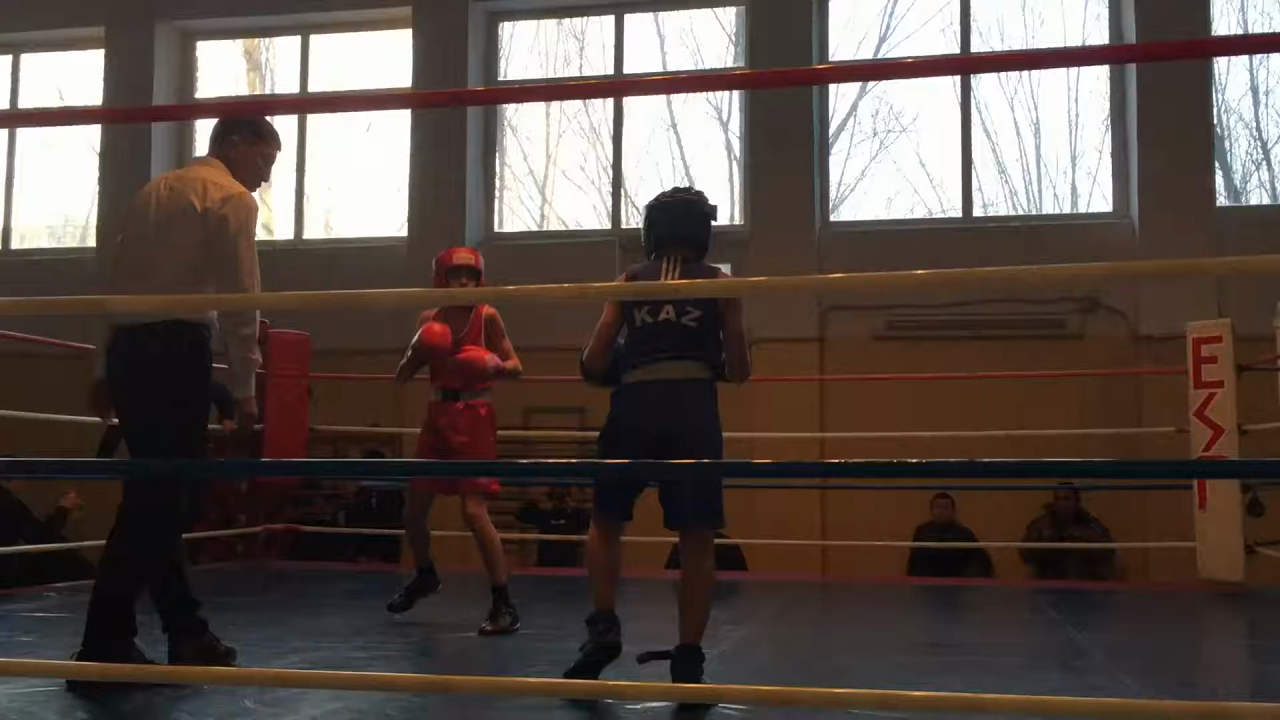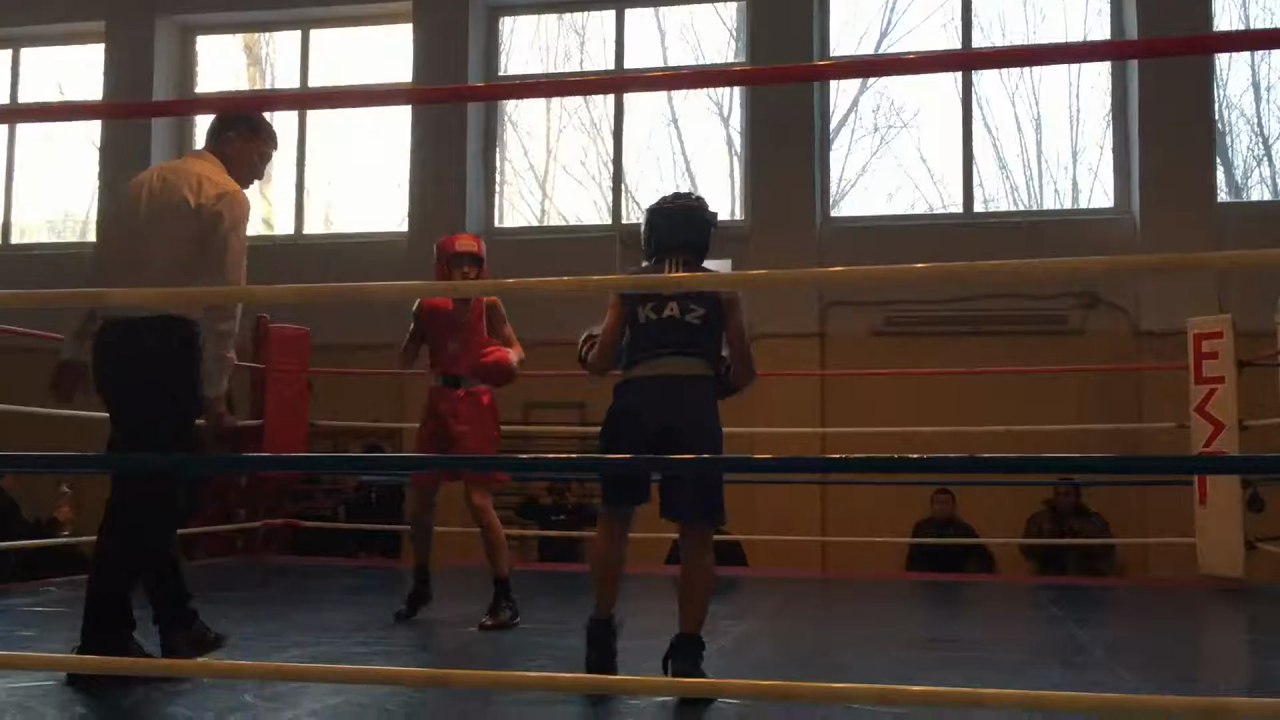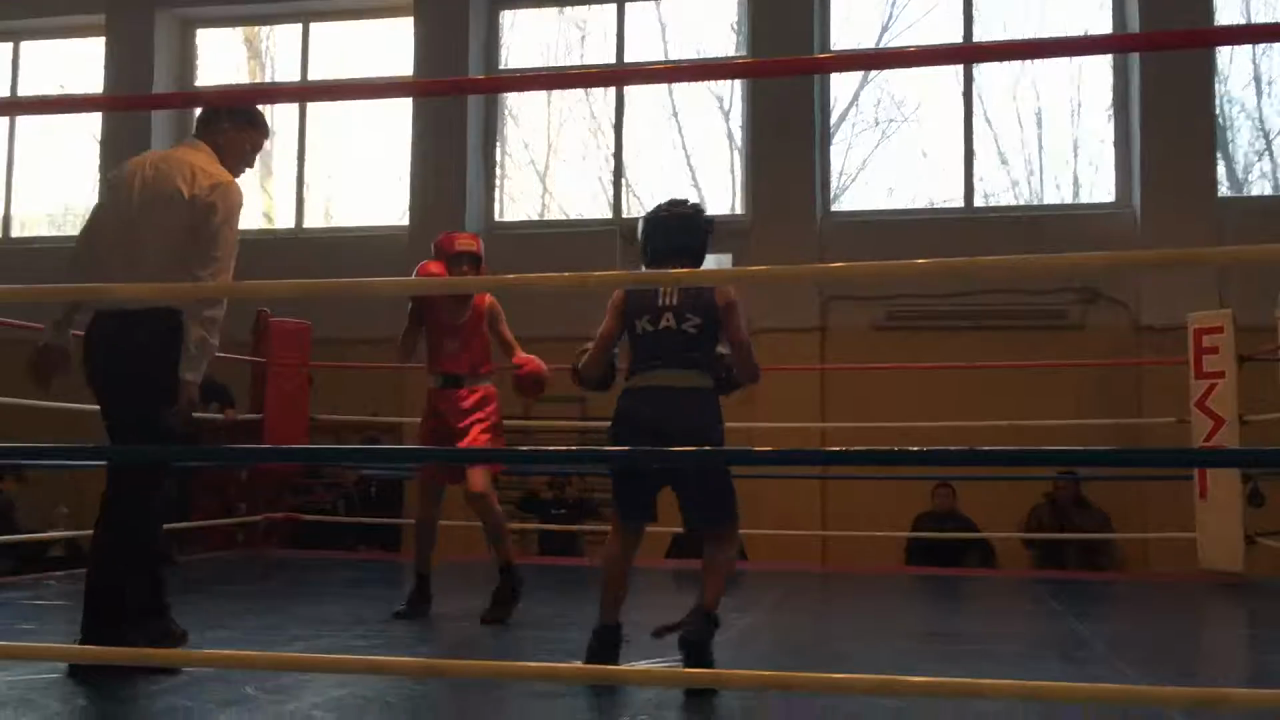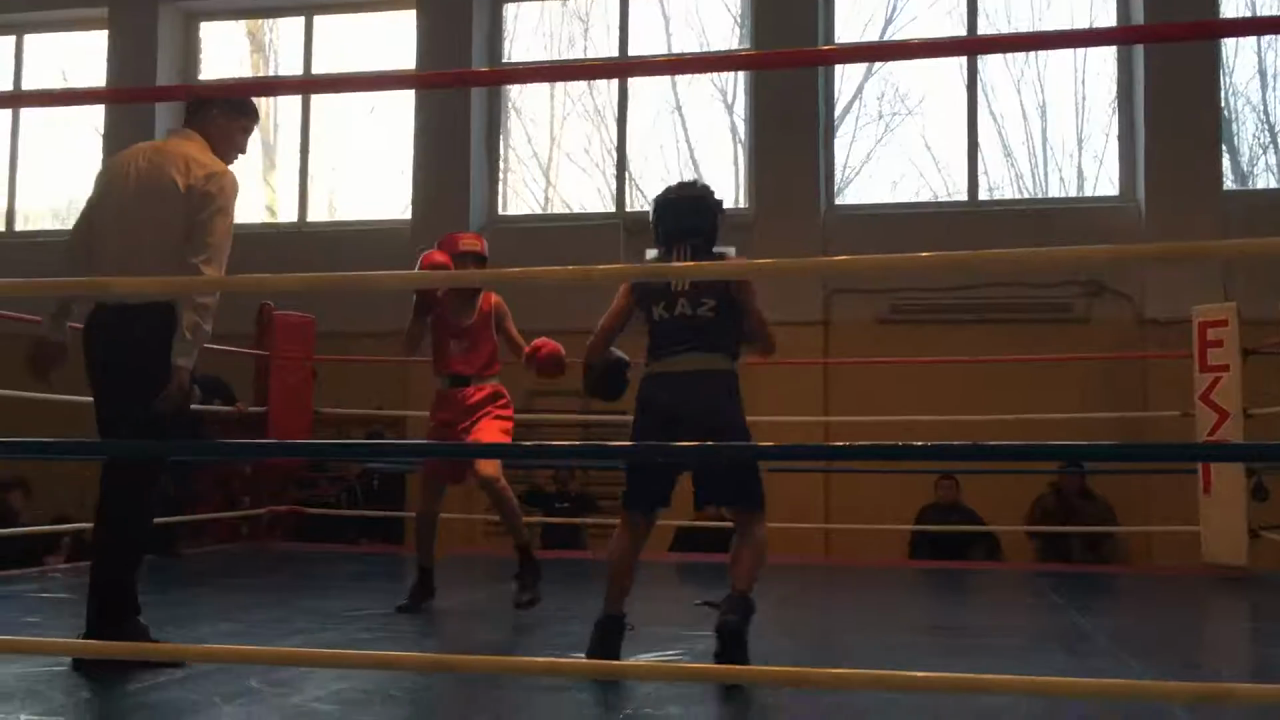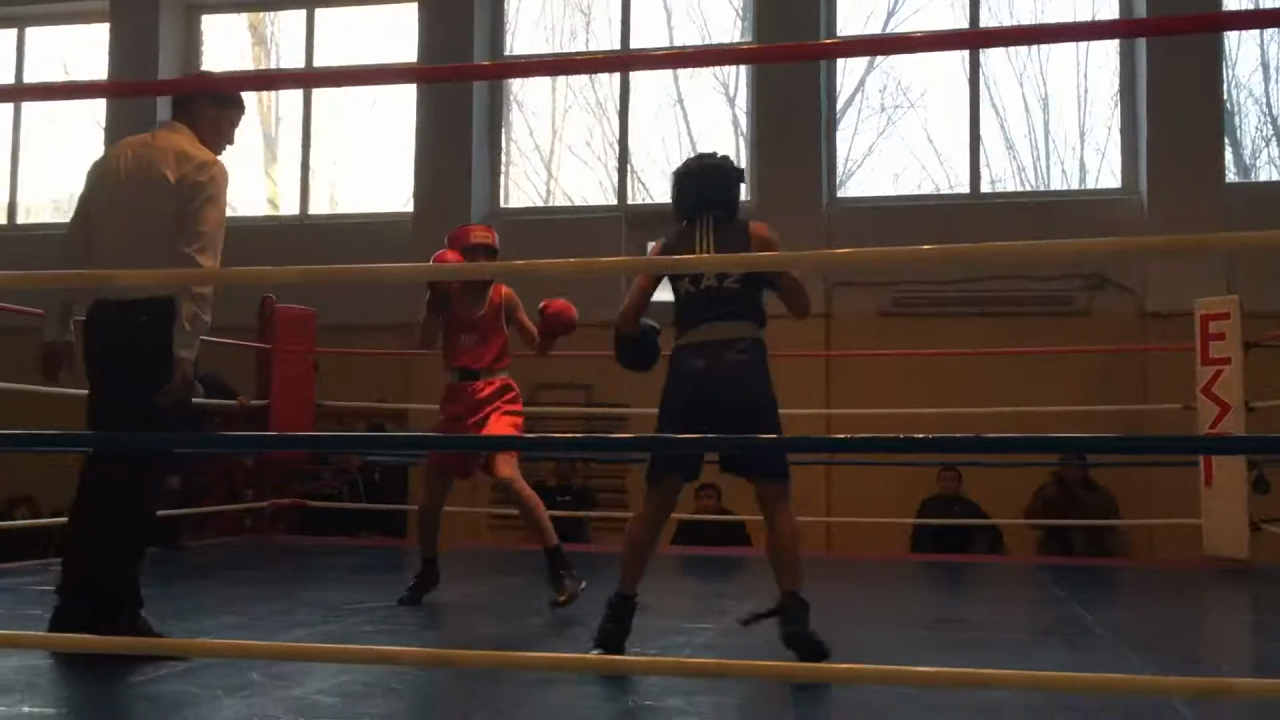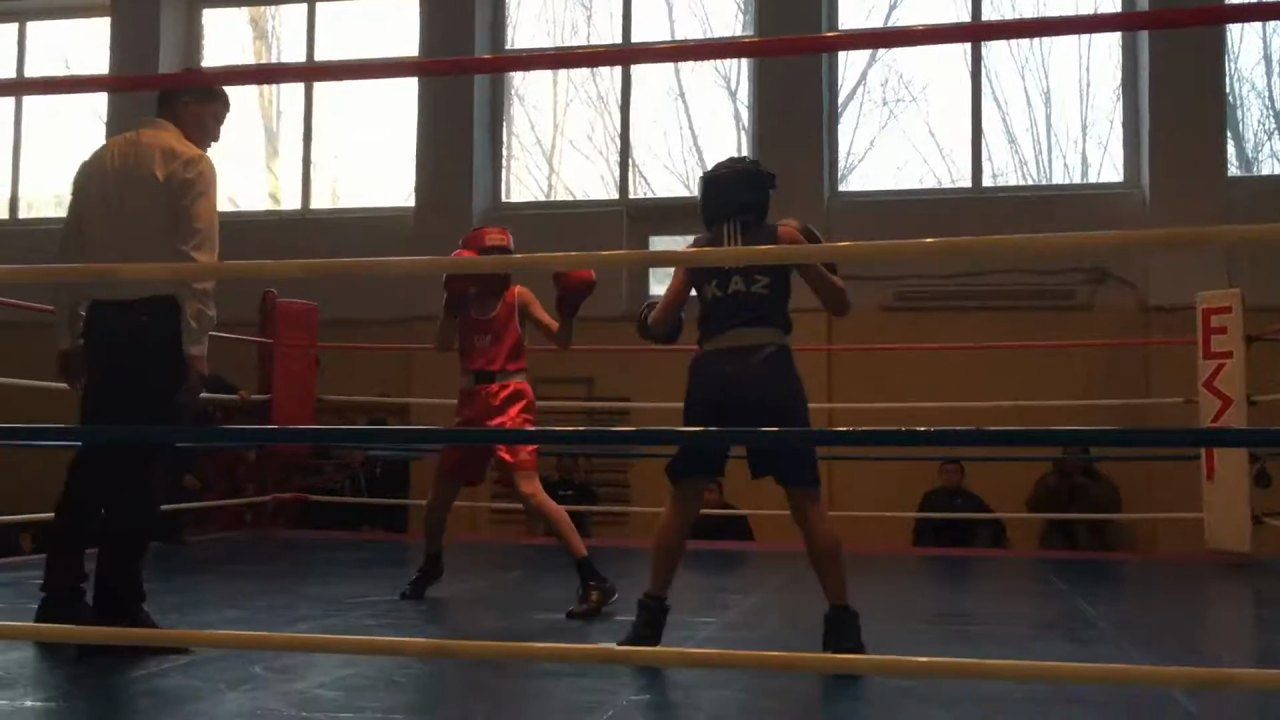
dt=0.1s
person 1, frame 1
left shoulder: (153, 191)
right shoulder: (232, 199)
left elbow: (117, 283)
right elbow: (239, 303)
left wrist: (106, 368)
right wrist: (245, 390)
left hip: (128, 349)
right hip: (175, 349)
left knee: (156, 492)
right knee: (155, 497)
left ankle: (187, 631)
right ankle: (106, 647)
person 1, frame 2
left shoulder: (144, 181)
right shoulder: (224, 195)
left elbow: (99, 270)
right elbow: (221, 299)
left wrist: (75, 349)
right wrist: (216, 387)
left hip: (114, 342)
right hip: (165, 344)
left knee: (147, 487)
right knee: (146, 491)
left ankle: (177, 622)
right ankle: (103, 641)
person 1, frame 3
left shoulder: (132, 171)
right shoulder: (218, 186)
left elbow: (83, 259)
right elbow: (207, 289)
left wrist: (58, 335)
right wrist: (191, 374)
left hip: (107, 333)
right hip: (155, 337)
left knee: (132, 478)
right knee: (140, 483)
left ankle: (144, 614)
right ankle: (107, 634)
person 1, frame 4
left shoulder: (123, 162)
right shoulder: (213, 176)
left elbow: (77, 252)
right elbow: (202, 276)
left wrist: (55, 329)
right wrist: (184, 359)
left hip: (106, 327)
right hip: (154, 331)
left knee: (124, 471)
right knee: (137, 476)
left ankle: (113, 616)
right ankle: (110, 628)
person 1, frame 5
left shoulder: (112, 159)
right shoulder: (201, 166)
left elbow: (74, 251)
right elbow: (197, 265)
left wrist: (58, 329)
right wrist: (186, 350)
left hip: (104, 322)
right hip: (154, 323)
left knee: (107, 462)
right knee: (140, 472)
left ankle: (78, 606)
right ankle: (113, 619)
person 1, frame 6
left shoulder: (100, 159)
right shoulder: (189, 163)
left elbow: (70, 254)
right elbow: (196, 262)
left wrist: (70, 335)
right wrist: (196, 346)
left hip: (103, 323)
right hip: (155, 322)
left knee: (95, 460)
right knee: (142, 469)
left ankle: (60, 599)
right ankle: (117, 613)
person 2, frame 1
left shoulder: (628, 282)
right shoulder: (719, 285)
left elbow: (594, 364)
right elbow: (738, 369)
left wrist: (592, 362)
left hip: (633, 406)
right hip: (691, 409)
left knee: (606, 525)
right knee: (697, 540)
left ankle: (603, 626)
right ankle: (687, 662)
person 2, frame 2
left shoulder: (631, 284)
right shoulder: (721, 287)
left elbow: (601, 361)
right elbow: (744, 373)
left wrist: (587, 353)
right wrist: (719, 381)
left hip: (634, 402)
right hip: (691, 404)
left knee: (614, 521)
right knee: (696, 537)
left ankle: (602, 632)
right ankle: (687, 653)
person 2, frame 3
left shoulder: (628, 292)
right shoulder: (718, 293)
left elbow: (589, 368)
right elbow: (748, 371)
left wrist: (588, 375)
right wrist: (722, 373)
left hip: (638, 412)
right hip: (693, 413)
left knee: (626, 533)
right knee: (721, 541)
left ankle: (606, 639)
right ankle: (699, 624)
person 2, frame 4
left shoulder: (642, 278)
right shoulder: (732, 272)
left elbow: (597, 349)
right elbow: (765, 345)
left wrist: (596, 370)
left hip: (659, 398)
right hip: (715, 397)
left knee: (634, 523)
right knee: (750, 521)
left ankle: (608, 631)
right ankle: (736, 606)
person 2, frame 5
left shoulder: (667, 247)
right shoulder: (756, 236)
left elbow: (624, 322)
right elbow: (801, 307)
left wrist: (630, 340)
right wrist: (778, 272)
left hip: (687, 372)
right hip: (743, 366)
left knee: (659, 498)
right knee: (775, 498)
left ankle: (620, 613)
right ankle: (794, 614)
person 2, frame 6
left shoulder: (697, 250)
right shoulder: (786, 237)
left elbow: (659, 324)
right elbow: (839, 305)
left wrist: (650, 320)
right wrist: (820, 266)
left hip: (712, 376)
right hip: (770, 374)
left knee: (683, 501)
right knee: (807, 503)
left ankle: (651, 614)
right ankle: (842, 624)
person 3, frame 1
left shoulder: (488, 317)
right shoulder: (432, 318)
left elbow: (515, 366)
right elbow: (401, 377)
left wrist: (494, 368)
right wrist: (416, 354)
left hip: (474, 417)
right hip: (439, 416)
left knee: (474, 511)
right knee: (413, 508)
left ankle: (504, 605)
right ankle: (425, 573)
person 3, frame 2
left shoulder: (489, 304)
right shoulder: (433, 308)
left elbow: (517, 352)
right elbow: (405, 362)
left wrist: (508, 362)
right wrist: (418, 329)
left hip: (476, 404)
right hip: (439, 404)
left knee: (479, 501)
right knee: (418, 504)
left ankle: (504, 597)
right ankle: (421, 585)
person 3, frame 3
left shoulder: (487, 304)
right shoulder: (431, 304)
left elbow: (512, 349)
right elbow: (404, 355)
left wrist: (526, 365)
right wrist: (416, 311)
left hip: (479, 404)
right hip: (439, 404)
left knee: (478, 490)
right knee: (427, 504)
left ankle: (507, 580)
right ankle: (421, 591)
person 3, frame 4
left shoulder: (493, 305)
right shoulder: (437, 303)
left elbow: (521, 350)
right elbow: (410, 349)
left wrist: (540, 354)
right wrist: (421, 303)
left hip: (489, 401)
right hip: (447, 404)
left knee: (489, 475)
right knee: (428, 500)
left ankle: (527, 562)
right ankle: (424, 582)
person 3, frame 5
left shoulder: (504, 295)
right shoulder: (449, 295)
left elbow: (538, 345)
right elbow: (425, 342)
left wrist: (549, 331)
right wrist: (436, 299)
left hip: (498, 396)
right hip: (457, 398)
left knee: (508, 476)
right knee: (433, 493)
left ankle: (560, 566)
right ankle: (427, 573)
person 3, frame 6
left shoulder: (519, 296)
right shoulder: (465, 298)
left elbow: (560, 338)
right elbow: (443, 345)
left wrist: (569, 306)
right wrist: (453, 301)
left hip: (512, 400)
right hip: (472, 402)
left knee: (529, 491)
right knee: (440, 495)
left ankle: (593, 580)
right ankle: (431, 566)
